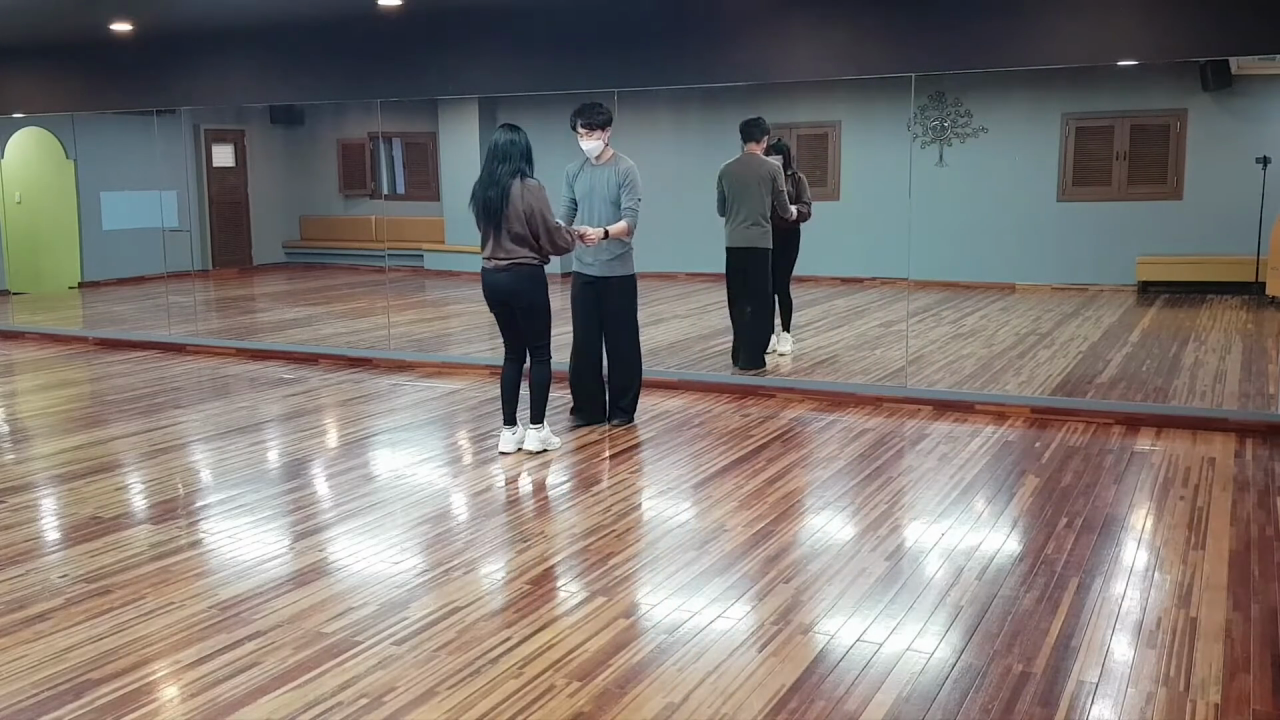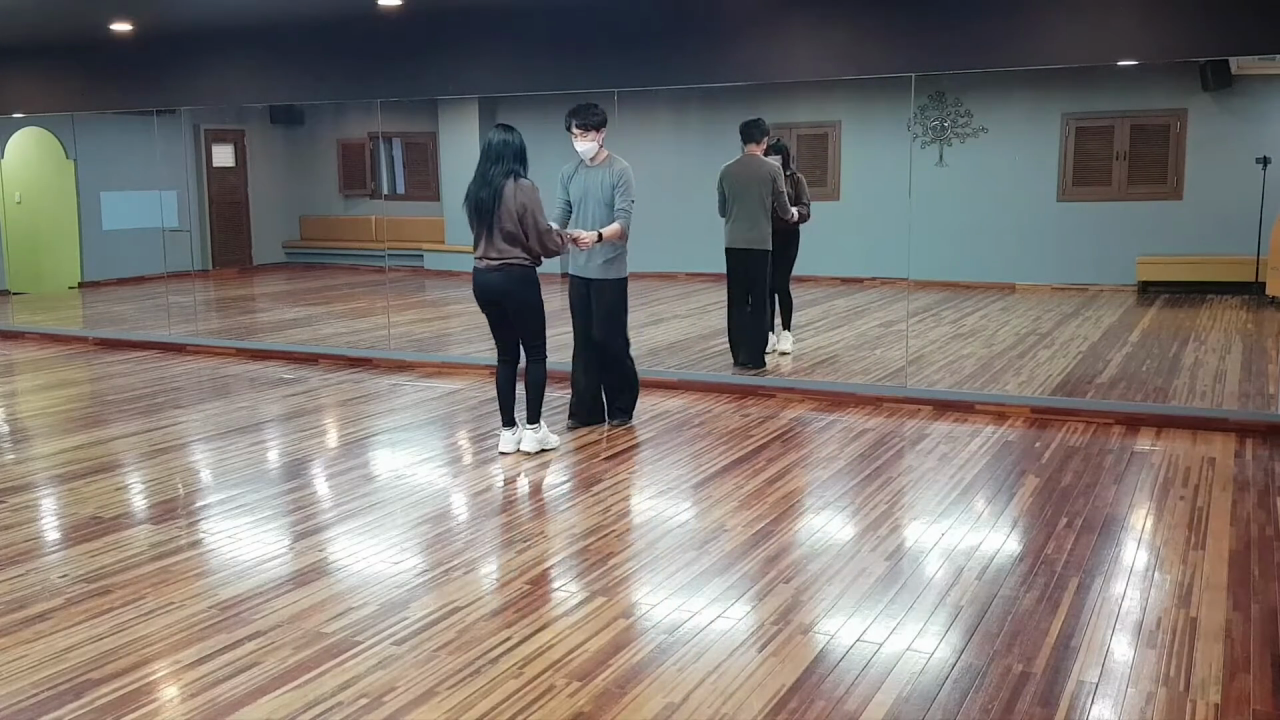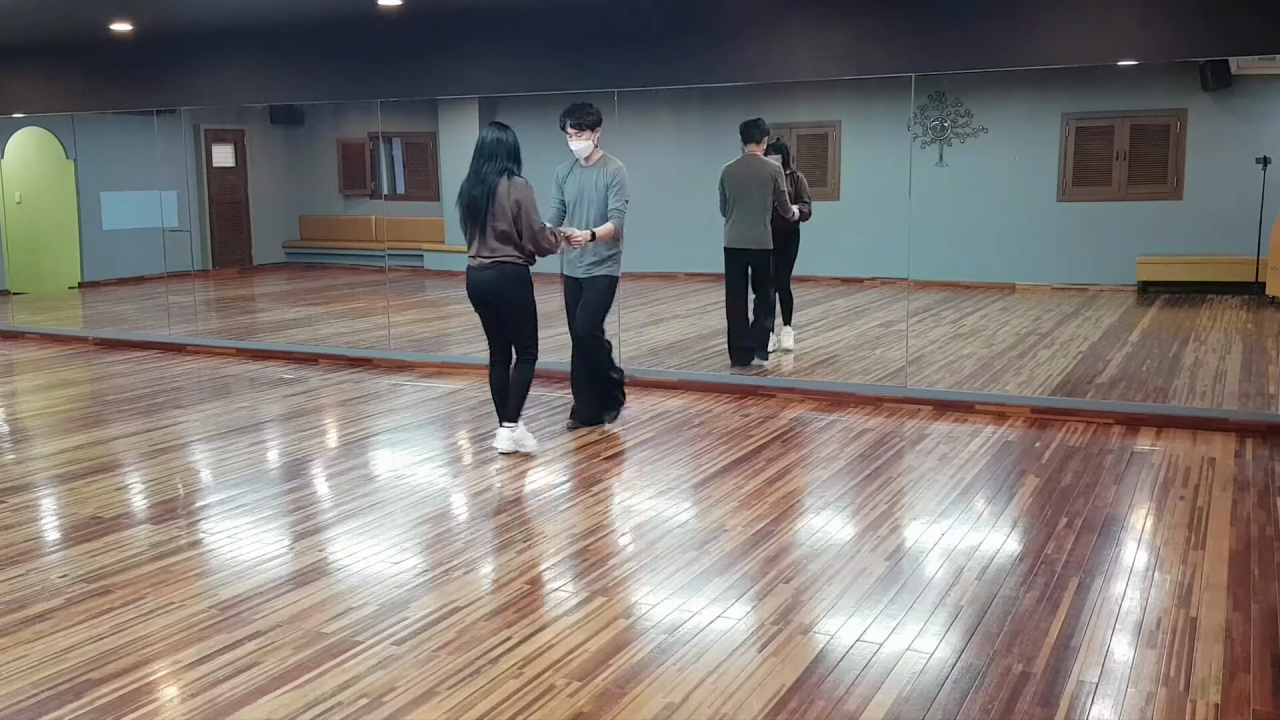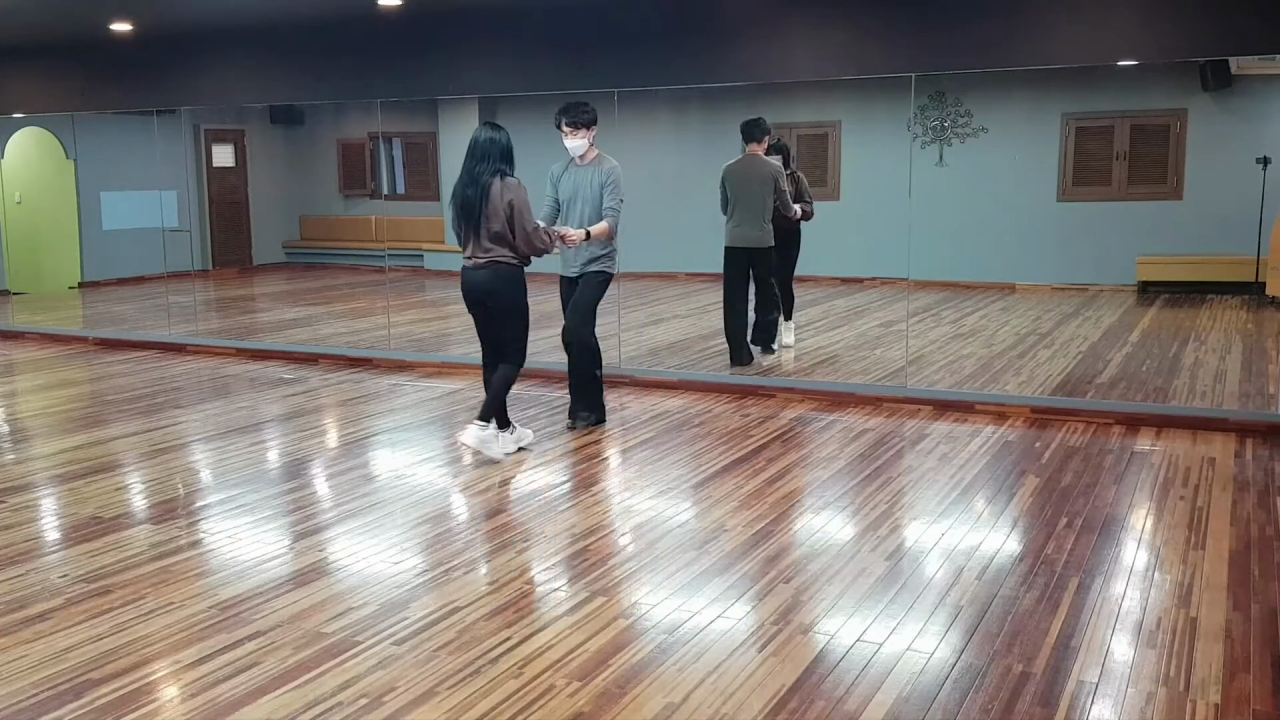
dt=0.1s
person 1, frame 1
left shoulder: (482, 189)
right shoulder: (529, 188)
right elbow: (552, 239)
right wrist: (572, 234)
left hip: (492, 277)
right hip: (524, 277)
left knee: (513, 353)
right knee: (539, 354)
left ankle: (509, 431)
right ankle: (536, 430)
person 1, frame 2
left shoulder: (477, 190)
right shoulder: (522, 189)
right elbow: (543, 242)
right wrist: (564, 238)
left hip: (483, 278)
right hip: (516, 278)
left knee: (506, 353)
right knee: (535, 353)
left ankle: (508, 432)
right ankle: (533, 430)
person 1, frame 3
left shoulder: (470, 188)
right shoulder: (516, 187)
right elbow: (536, 241)
right wrist: (557, 237)
left hip: (476, 276)
right hip: (509, 277)
left knee: (500, 354)
right knee: (526, 353)
left ankle: (506, 429)
right ankle: (511, 427)
person 1, frame 4
left shoulder: (463, 189)
right shoulder: (509, 188)
right elbow: (530, 241)
right wrist: (552, 236)
left hip: (471, 277)
right hip: (503, 277)
left knee: (492, 355)
right knee: (513, 357)
left ankle: (504, 431)
right ankle: (481, 426)
person 2, frame 1
left shoulder: (625, 169)
right shoulder: (574, 172)
left elbow: (630, 221)
right elbow: (565, 215)
left wrist: (602, 233)
left hip: (617, 270)
right hip: (583, 269)
left knee: (621, 341)
right knee: (585, 341)
left ankle: (623, 407)
right ankle: (589, 407)
person 2, frame 2
left shoulder: (619, 171)
right shoulder: (568, 173)
left elbow: (623, 223)
right elbow: (560, 217)
left wrist: (596, 236)
left hip: (610, 272)
right hip: (578, 271)
left knee: (610, 341)
right knee: (584, 344)
left ankle: (622, 405)
right ankle: (587, 410)
person 2, frame 3
left shoulder: (614, 171)
right shoulder: (563, 173)
left elbow: (617, 222)
right elbow: (555, 216)
left wrist: (589, 235)
left hip: (603, 266)
right hip: (572, 269)
left knee: (587, 330)
right knee: (580, 336)
left ankle: (611, 394)
right ankle: (586, 409)
person 2, frame 4
left shoulder: (608, 170)
right shoulder: (558, 172)
left elbow: (611, 221)
right elbow: (549, 214)
left wrist: (584, 234)
left hip: (598, 264)
right hip: (568, 268)
left knee: (576, 328)
right knee: (575, 333)
left ankle: (589, 402)
right ankle: (584, 408)
person 3, frame 1
left shoulder: (727, 169)
right shoulder: (772, 168)
right elbow: (783, 208)
right wrist: (792, 214)
left hip: (733, 242)
right hip: (760, 242)
left knee: (737, 299)
right knee: (759, 302)
left ankle: (740, 354)
right ankle: (752, 358)
person 3, frame 2
left shoulder: (727, 170)
right shoulder: (772, 169)
right elbow: (783, 209)
right wrist: (793, 215)
left hip: (733, 243)
right hip: (759, 243)
left knee: (737, 301)
right knee: (758, 302)
left ankle: (740, 354)
right ankle: (752, 356)
person 3, frame 3
left shoulder: (728, 170)
right shoulder: (773, 169)
right elbow: (784, 208)
right wrist: (794, 214)
left hip: (733, 243)
right hip: (761, 242)
left knee: (735, 300)
right knee: (764, 297)
left ankle: (740, 354)
right ankle: (757, 348)
person 3, frame 4
left shoulder: (729, 170)
right shoulder: (774, 169)
right elbow: (785, 206)
right wrist: (796, 212)
left hip: (733, 242)
right hip: (762, 241)
left knee: (735, 299)
right knee: (767, 292)
left ankle: (739, 354)
right ankle: (764, 339)
person 4, frame 1
left shoulder: (797, 179)
left elbow: (806, 208)
left wrist: (795, 211)
left hip: (788, 238)
left knee: (782, 286)
left ankle: (785, 335)
right ankle: (769, 335)
person 4, frame 2
left shoulder: (796, 179)
left elbow: (805, 209)
left wrist: (795, 212)
left hip: (787, 238)
left knee: (781, 285)
right knee: (766, 287)
left ankle: (786, 334)
right ankle: (769, 334)
person 4, frame 3
left shoulder: (796, 178)
left elbow: (806, 207)
left wrist: (796, 210)
left hip: (788, 236)
left knee: (782, 283)
left ankle: (787, 330)
right ankle: (770, 333)
person 4, frame 4
left shoulder: (796, 178)
left elbow: (808, 207)
left wrist: (798, 209)
left hip: (789, 236)
left knee: (785, 283)
left ankle: (788, 324)
